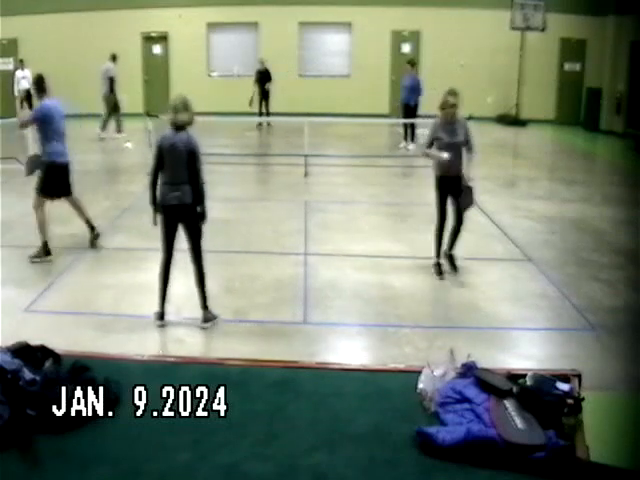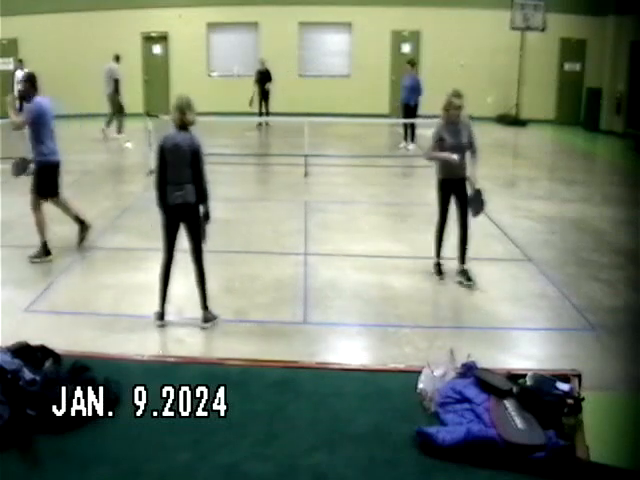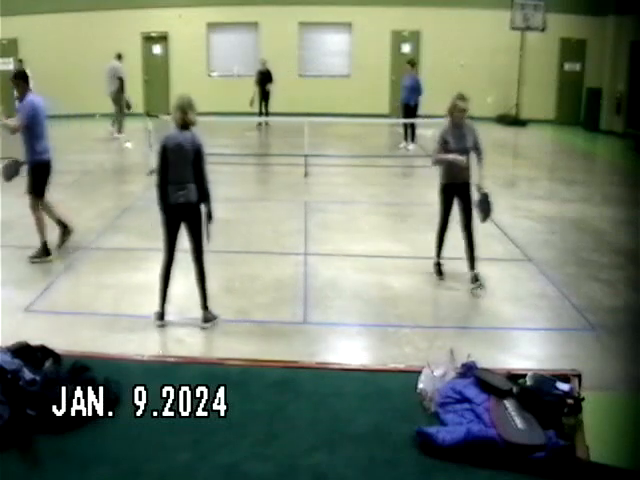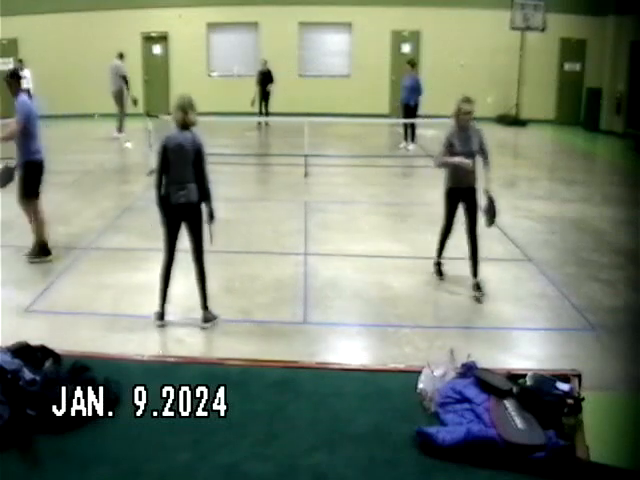
dt=0.1s
person 1, frame 1
left shoulder: (163, 141)
right shoulder: (190, 142)
left elbow: (154, 177)
right elbow: (196, 178)
left wrist: (154, 204)
right wrist: (202, 206)
left hip: (167, 204)
right hip: (187, 203)
left knee: (166, 257)
right knee: (196, 258)
left ankle: (161, 312)
right ankle: (205, 312)
person 1, frame 2
left shoulder: (165, 141)
right shoulder: (193, 142)
left elbow: (159, 177)
right elbow: (200, 178)
left wrist: (161, 203)
right wrist: (205, 205)
left hip: (170, 203)
right hip: (190, 202)
left knee: (167, 257)
right knee: (197, 258)
left ankle: (161, 312)
right ankle: (205, 312)
person 1, frame 3
left shoulder: (166, 141)
right shoulder: (195, 142)
left elbow: (160, 177)
right elbow: (201, 176)
left wrist: (162, 205)
right wrist: (208, 205)
left hip: (171, 203)
right hip: (191, 202)
left knee: (168, 257)
right knee: (197, 258)
left ankle: (161, 311)
right ankle: (205, 312)
person 1, frame 4
left shoulder: (167, 141)
right shoulder: (195, 142)
left elbow: (160, 178)
right elbow: (202, 176)
left wrist: (161, 205)
right wrist: (209, 204)
left hip: (171, 203)
right hip: (192, 202)
left knee: (168, 257)
right knee: (198, 258)
left ankle: (161, 311)
right ankle: (205, 312)
person 2, frame 1
left shoulder: (462, 124)
right shoulder: (437, 126)
left elbow: (469, 149)
right elbow: (426, 150)
left wrist: (467, 170)
right wrist: (438, 154)
left hip: (457, 177)
right hip: (442, 176)
left knee: (459, 219)
right knee: (442, 219)
left ankle: (449, 252)
right ankle: (437, 259)
person 2, frame 2
left shoulder: (466, 126)
right shoulder: (441, 127)
left elbow: (473, 151)
right elbow: (430, 154)
left wrist: (473, 172)
right wrist: (446, 155)
left hip: (460, 179)
right hip: (445, 179)
left knee: (463, 223)
right knee: (442, 220)
left ankle: (462, 268)
right ankle: (437, 260)
person 2, frame 3
left shoulder: (470, 129)
right shoulder: (446, 131)
left elbow: (479, 154)
right elbow: (435, 159)
left wrist: (480, 177)
right wrist: (452, 157)
left hip: (464, 183)
right hip: (448, 183)
left knee: (468, 228)
right knee: (444, 223)
left ankle: (473, 272)
right ankle: (437, 261)
person 2, frame 4
left shoulder: (476, 133)
right shoulder: (452, 134)
left elbow: (485, 158)
right elbow: (439, 161)
left wrist: (487, 182)
right wrist: (458, 160)
left hip: (470, 188)
right hip: (453, 187)
left knee: (472, 234)
right knee: (448, 227)
left ankle: (475, 280)
right ankle: (438, 260)
person 3, frame 1
left shoulder: (42, 107)
right shoulder: (56, 105)
left elbow: (22, 123)
left hip: (52, 162)
right hip: (62, 160)
left knee: (38, 204)
right knee: (70, 198)
left ankle: (45, 249)
right ankle: (92, 230)
person 3, frame 2
left shoulder: (35, 105)
right shoulder: (45, 102)
left elbow: (17, 125)
left wrist: (10, 108)
left hip: (44, 161)
right hip: (53, 158)
left knee: (35, 205)
right knee: (55, 198)
left ankle: (45, 249)
right ankle: (81, 223)
person 3, frame 3
left shoulder: (28, 103)
right shoulder: (35, 100)
left hip: (38, 160)
right hip: (40, 158)
left knee: (35, 203)
right knee: (39, 200)
left ankle: (45, 249)
right ankle: (63, 226)
person 3, frame 4
left shoulder: (21, 103)
right shoulder: (25, 101)
left hip: (30, 161)
right hip: (31, 159)
left knee: (31, 204)
right knee: (26, 202)
left ankle: (43, 249)
right ankle: (40, 243)
